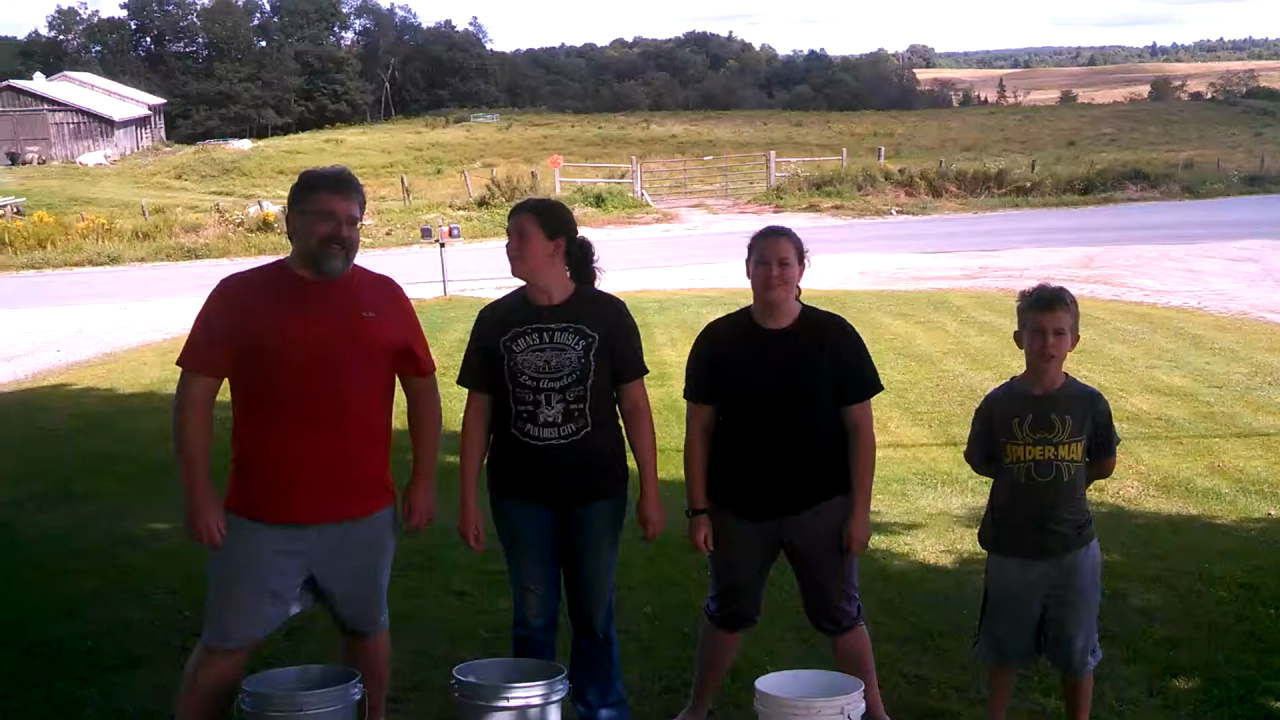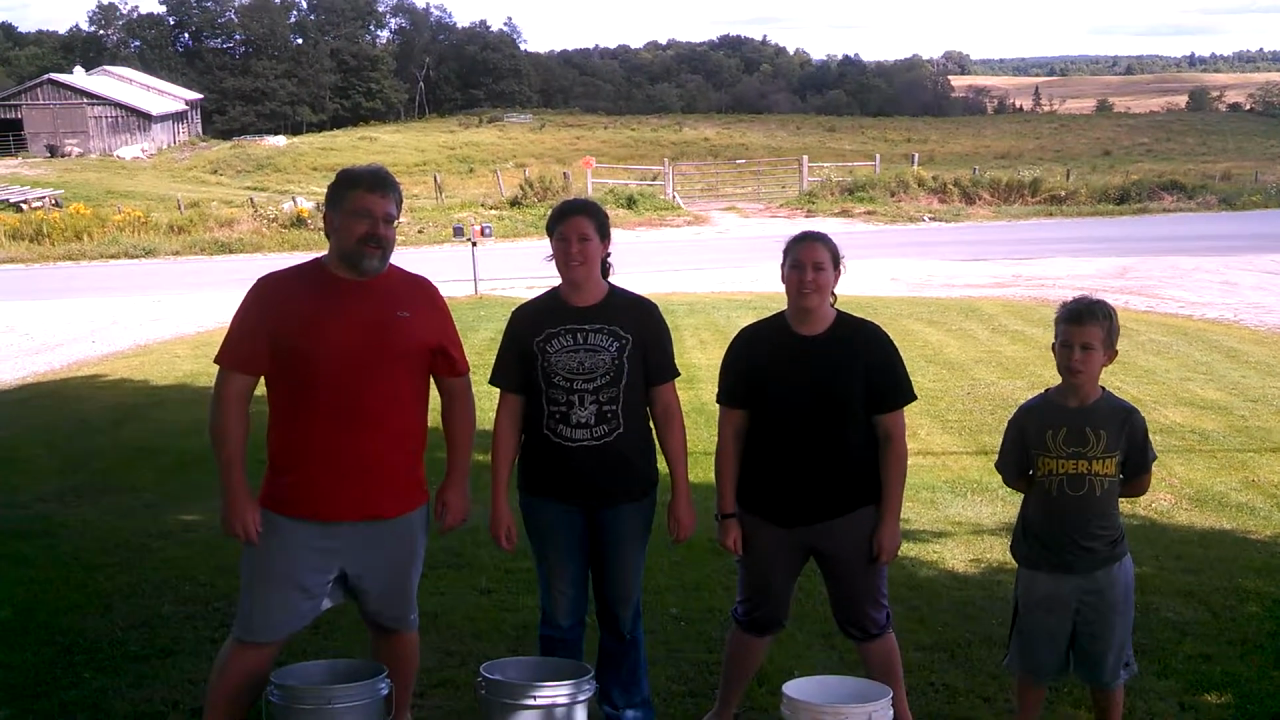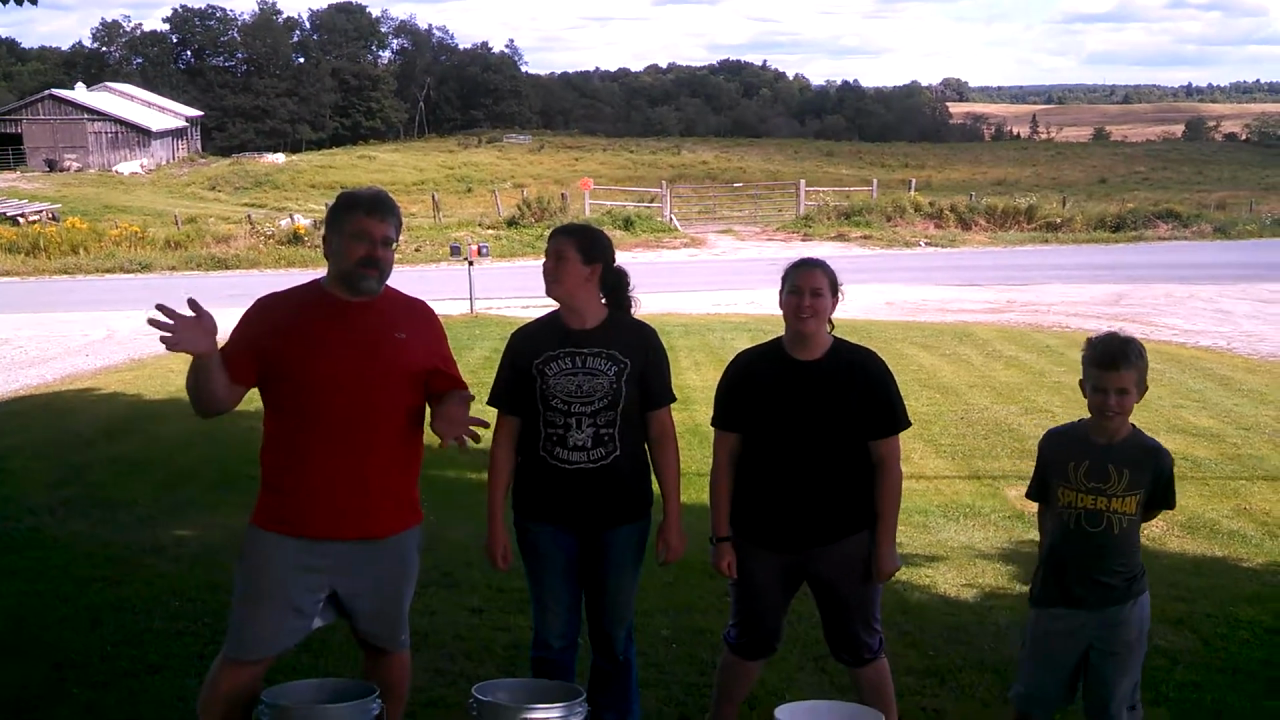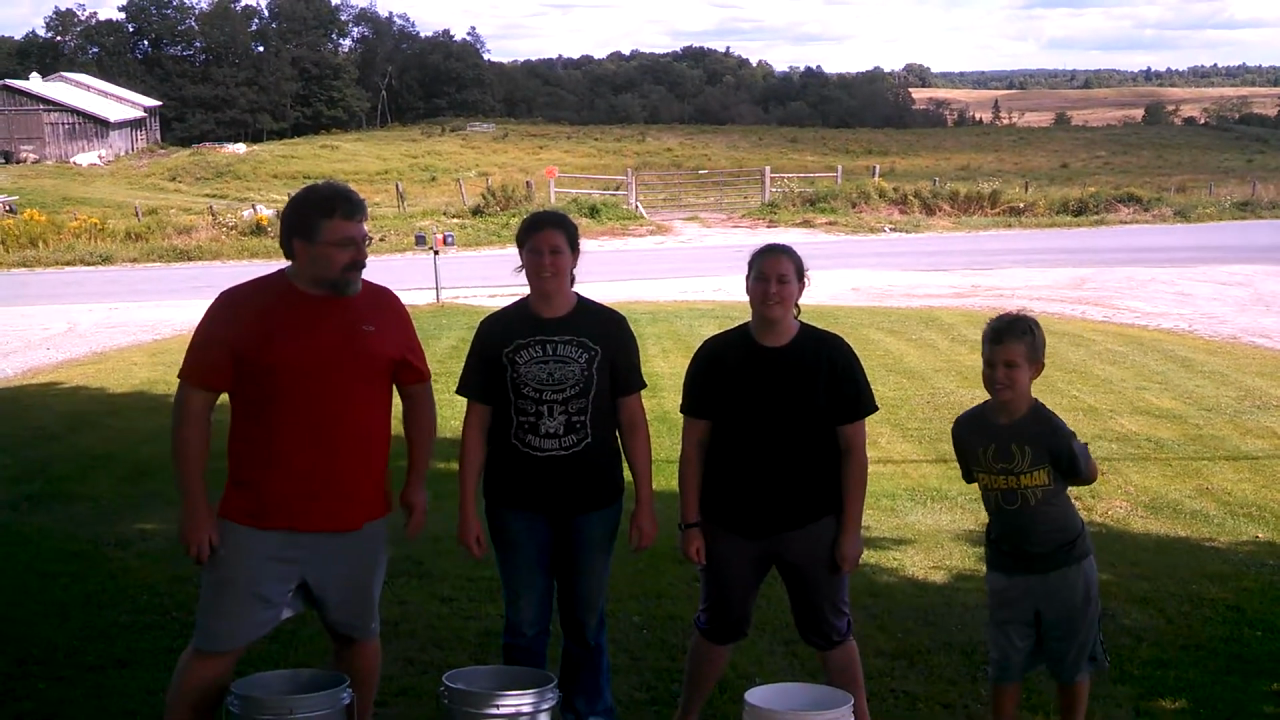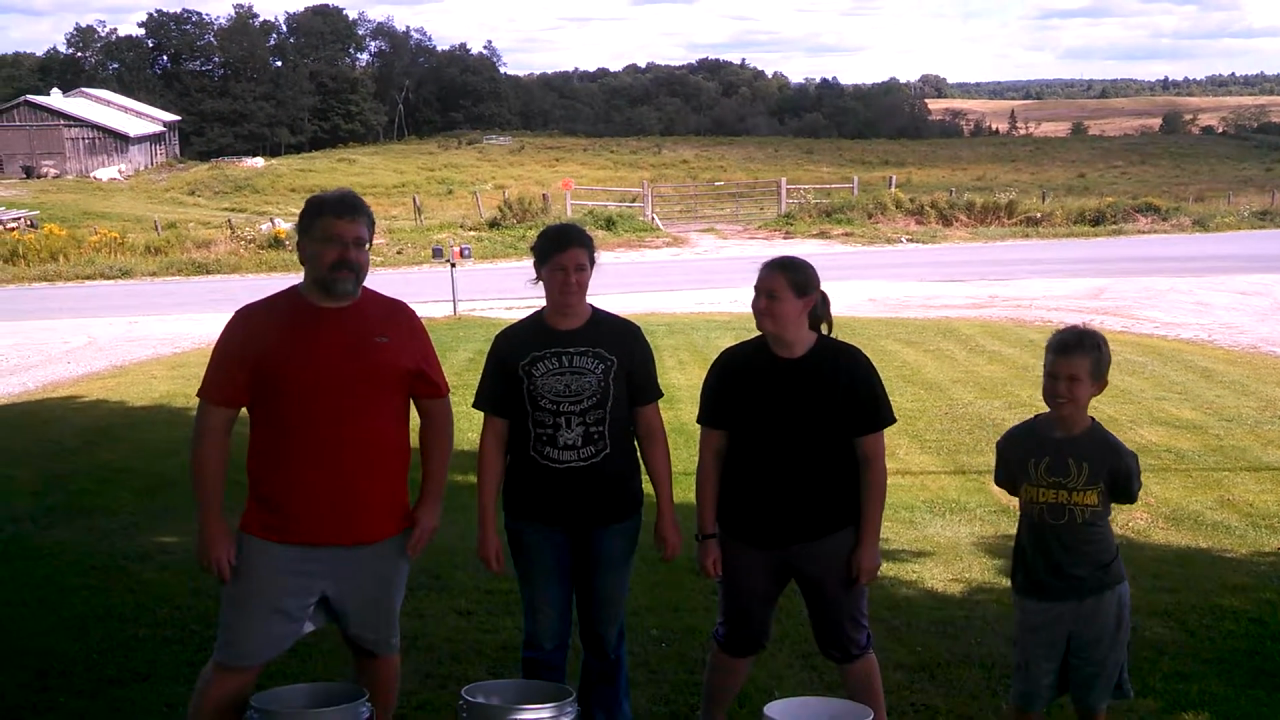
dt=1s
person 1, frame 1
left shoulder: (384, 296)
right shoulder: (239, 295)
left elbow: (422, 387)
right elbow: (195, 393)
left wrist: (423, 479)
right wrist: (198, 491)
left hip: (362, 514)
right hip: (260, 517)
left knee: (366, 627)
right knee: (226, 643)
person 1, frame 2
left shoulder: (420, 296)
right shoulder: (275, 293)
left elbow: (456, 387)
right elbow: (232, 391)
left wrist: (458, 478)
right wrist: (235, 490)
left hip: (395, 512)
right hip: (294, 514)
left knee: (395, 625)
right knee: (256, 638)
person 1, frame 3
left shoulder: (416, 318)
right shoulder: (275, 313)
left elbow: (453, 395)
right elbow: (214, 401)
left wrist: (450, 413)
right wrist: (204, 355)
left hip: (388, 530)
right hip: (288, 530)
left knee: (387, 644)
right knee: (246, 654)
person 1, frame 4
left shoulder: (383, 306)
right shoulder: (238, 307)
left elbow: (417, 393)
right elbow: (192, 403)
left wrist: (417, 479)
right wrist: (194, 502)
left hip: (358, 521)
right hip: (257, 523)
left knee: (357, 634)
right knee: (215, 647)
person 1, frame 5
left shoulder: (398, 321)
right shoulder: (254, 323)
left elbow: (436, 409)
right elbow: (213, 424)
left wrist: (431, 499)
right wrist: (211, 521)
left hip: (377, 536)
right hip: (277, 539)
left knee: (377, 648)
right knee: (236, 663)
person 2, frame 1
left shoulder: (607, 313)
right shoulder: (495, 320)
left elbow: (634, 404)
right elbow: (479, 411)
left wrist: (650, 491)
right wrist: (468, 498)
left hip: (595, 490)
right hip: (520, 493)
left knee: (594, 613)
right knee: (533, 614)
person 2, frame 2
left shoulder: (640, 315)
right shoulder: (528, 320)
left elbow: (665, 406)
right elbow: (510, 412)
left wrist: (681, 493)
right wrist: (499, 498)
left hip: (625, 491)
right hip: (550, 494)
left knee: (621, 614)
right knee: (560, 616)
person 2, frame 3
left shoulder: (639, 340)
right shoulder: (528, 342)
left elbow: (660, 431)
right elbow: (507, 433)
left wrist: (673, 516)
right wrist: (495, 518)
left hip: (621, 515)
right hip: (545, 516)
left knee: (614, 635)
right knee: (553, 636)
person 2, frame 4
left shoulder: (608, 327)
right shoulder: (497, 330)
left elbow: (631, 417)
right elbow: (477, 422)
left wrist: (645, 501)
right wrist: (467, 507)
left hip: (592, 501)
right hip: (517, 503)
left knee: (585, 621)
right knee: (524, 623)
person 2, frame 5
left shoulder: (624, 338)
right shoulder: (512, 344)
left elbow: (649, 426)
right elbow: (495, 436)
left wrist: (666, 511)
right wrist: (486, 523)
left hip: (611, 514)
right hip: (535, 517)
left knee: (605, 635)
right knee: (544, 638)
person 3, frame 1
left shoulder: (834, 335)
right shoulder: (718, 339)
left elbow: (860, 428)
right elbow: (699, 428)
left wrist: (860, 509)
right wrist: (698, 508)
left hip: (821, 506)
right hip: (738, 508)
left knee: (841, 615)
right knee: (727, 613)
person 3, frame 2
left shoulder: (869, 343)
right shoulder: (751, 344)
left elbow: (892, 436)
right elbow: (731, 433)
left wrist: (890, 519)
right wrist: (728, 512)
left hip: (851, 514)
right hip: (767, 514)
left knee: (869, 623)
right knee: (754, 618)
person 3, frame 3
left shoulder: (864, 369)
right shoulder: (748, 368)
left elbow: (886, 461)
right elbow: (726, 457)
left wrist: (885, 542)
right wrist: (722, 535)
left hip: (845, 539)
right hip: (762, 538)
left knee: (861, 647)
right knee: (748, 642)
person 3, frame 4
left shoulder: (832, 354)
right shoulder: (716, 355)
left elbow: (853, 448)
right elbow: (695, 444)
left wrist: (850, 528)
right wrist: (691, 522)
left hip: (812, 523)
right hip: (730, 523)
left knee: (830, 631)
right knee: (717, 626)
person 3, frame 5
left shoulder: (849, 366)
right shoulder: (732, 366)
left elbow: (871, 460)
right elbow: (712, 455)
left wrist: (869, 541)
right wrist: (707, 533)
left hip: (830, 535)
right hip: (748, 536)
left knee: (849, 645)
right knee: (736, 640)
person 4, frame 1
left shoulder: (1090, 402)
right shoulder: (998, 403)
left elbow: (1105, 466)
right elbow: (980, 463)
left wrist: (1063, 480)
right wrist: (1020, 479)
left hip: (1073, 548)
right hip: (1011, 548)
left knee: (1078, 653)
right knee: (1004, 650)
person 4, frame 2
left shoulder: (1125, 418)
right shoulder: (1031, 415)
left elbow: (1139, 484)
right elbow: (1013, 478)
left wrist: (1096, 493)
right wrist: (1052, 493)
left hip: (1106, 564)
right hip: (1042, 564)
left knee: (1108, 669)
right knee: (1034, 664)
person 4, frame 3
left shoulder: (1153, 457)
right shoulder: (1056, 443)
left elbow: (1151, 510)
left wrist: (1107, 531)
right wrist: (1054, 553)
left hip: (1121, 603)
right hip: (1056, 596)
person 4, frame 4
left shoulder: (1050, 430)
right shoulder: (966, 427)
left elbow: (1087, 474)
left wrist: (1046, 498)
right wrist: (1014, 511)
left hip: (1065, 562)
right hip: (1007, 567)
left knee: (1072, 662)
right knee: (1005, 663)
person 4, frame 5
left shoulder: (1111, 452)
right shoulder: (1016, 442)
left elbow: (1125, 497)
left wrist: (1073, 508)
right wrist: (1051, 506)
left hip: (1099, 589)
right hip: (1037, 590)
right knee: (1029, 688)
